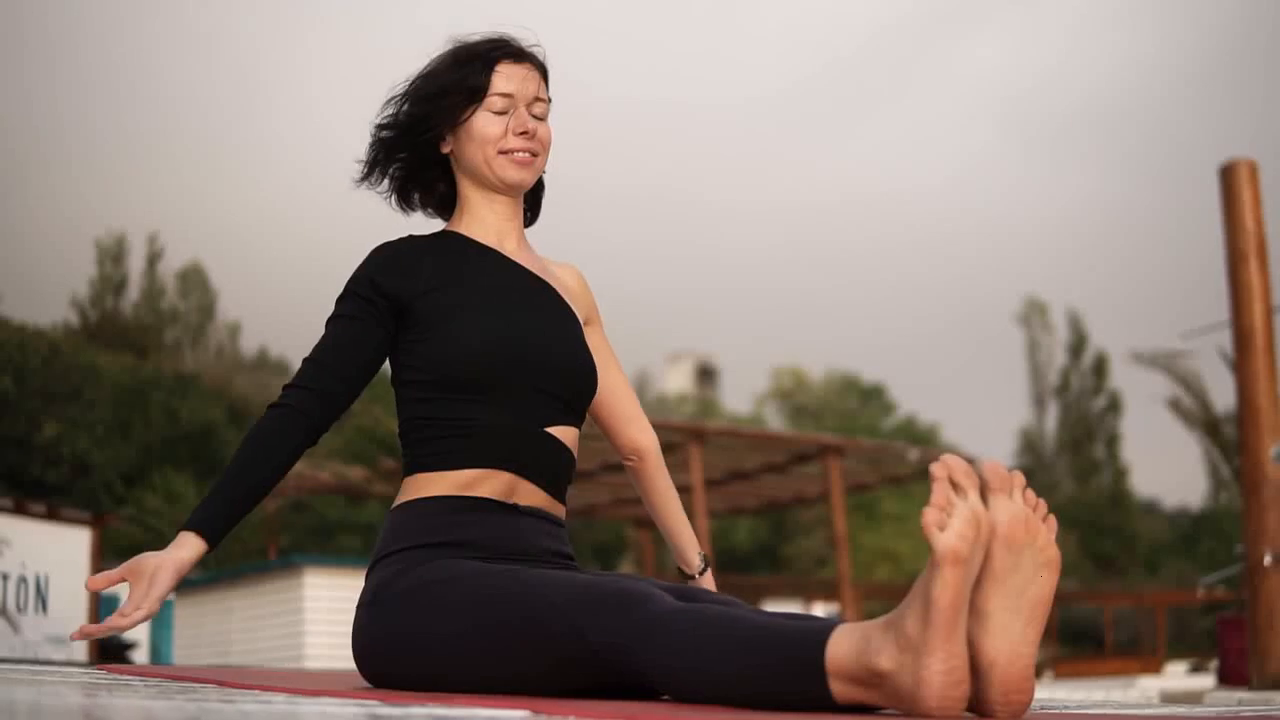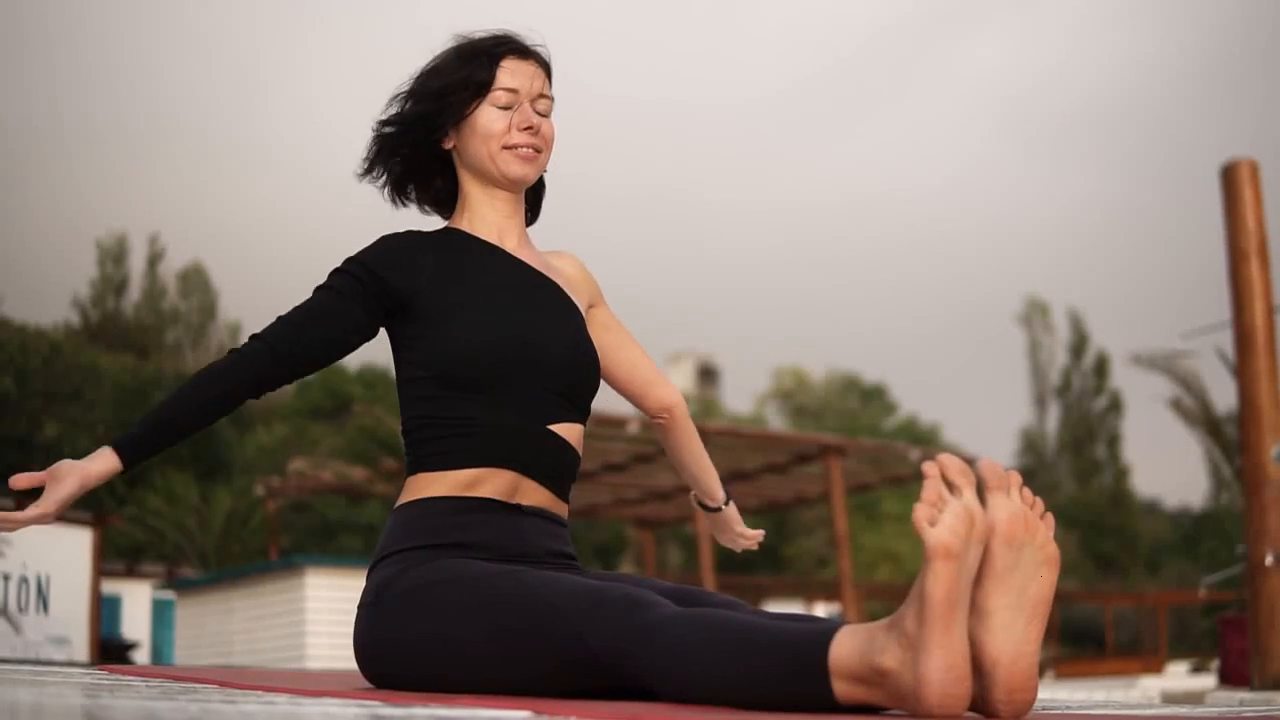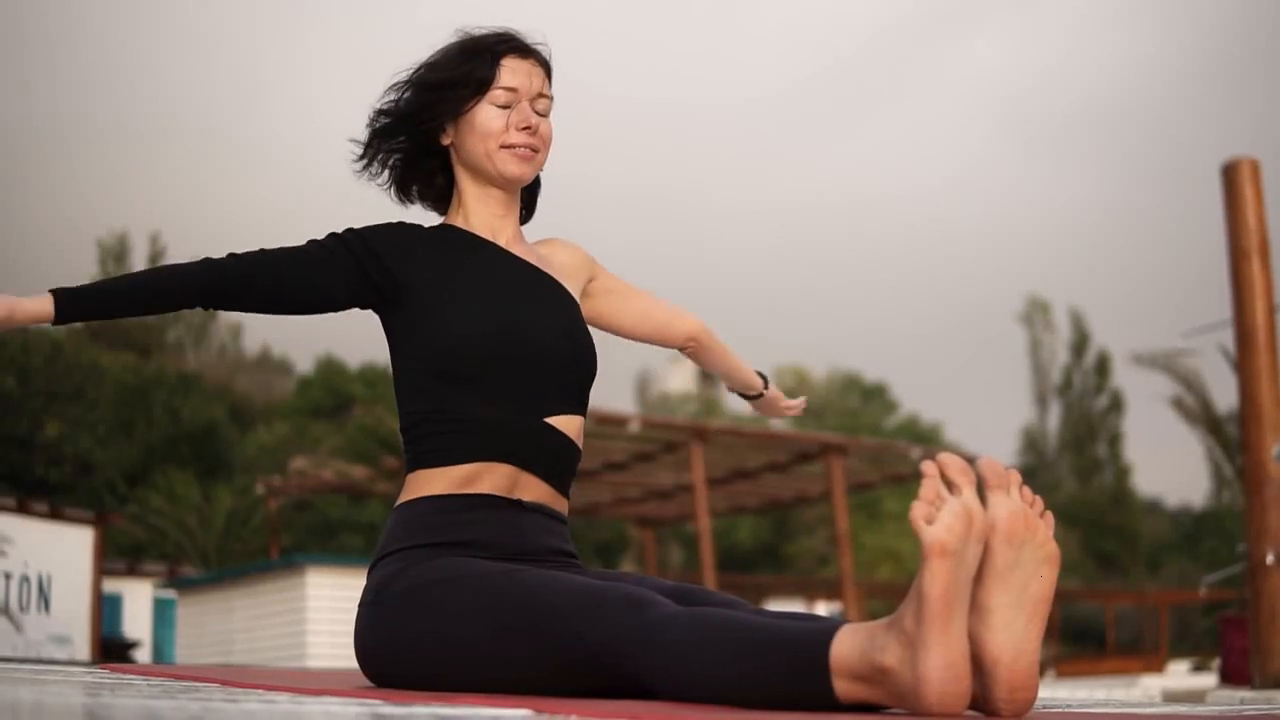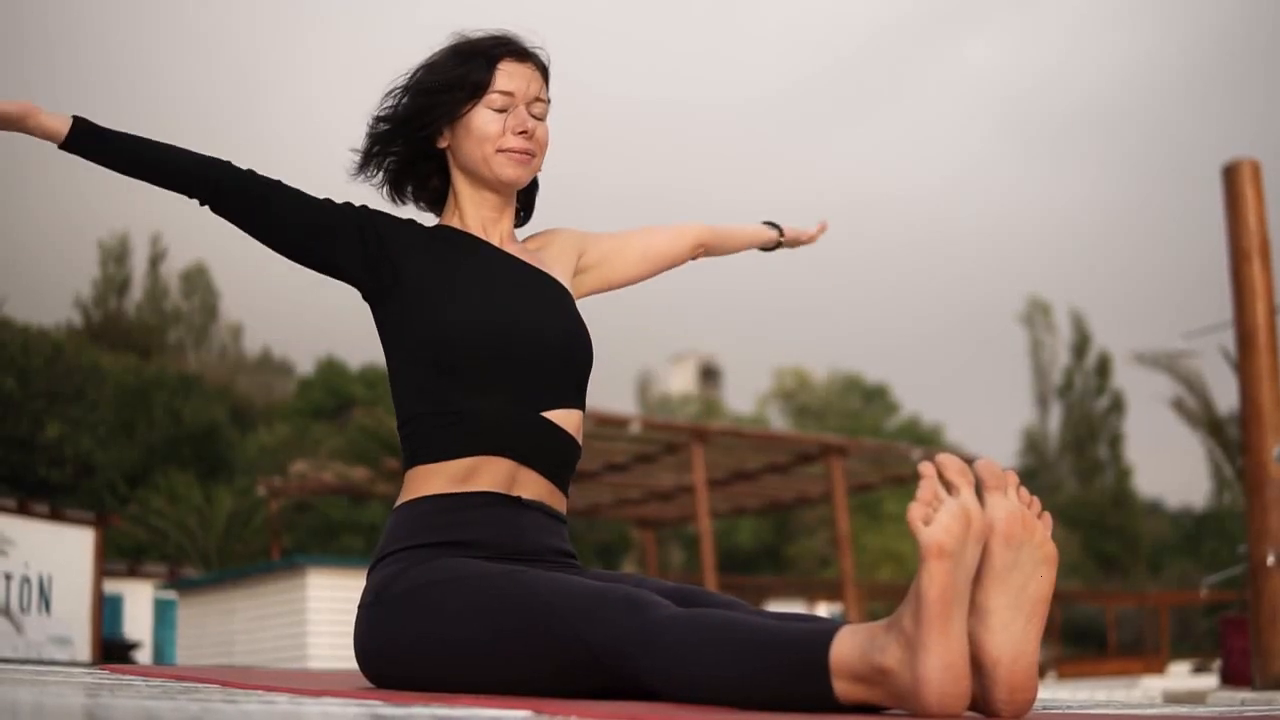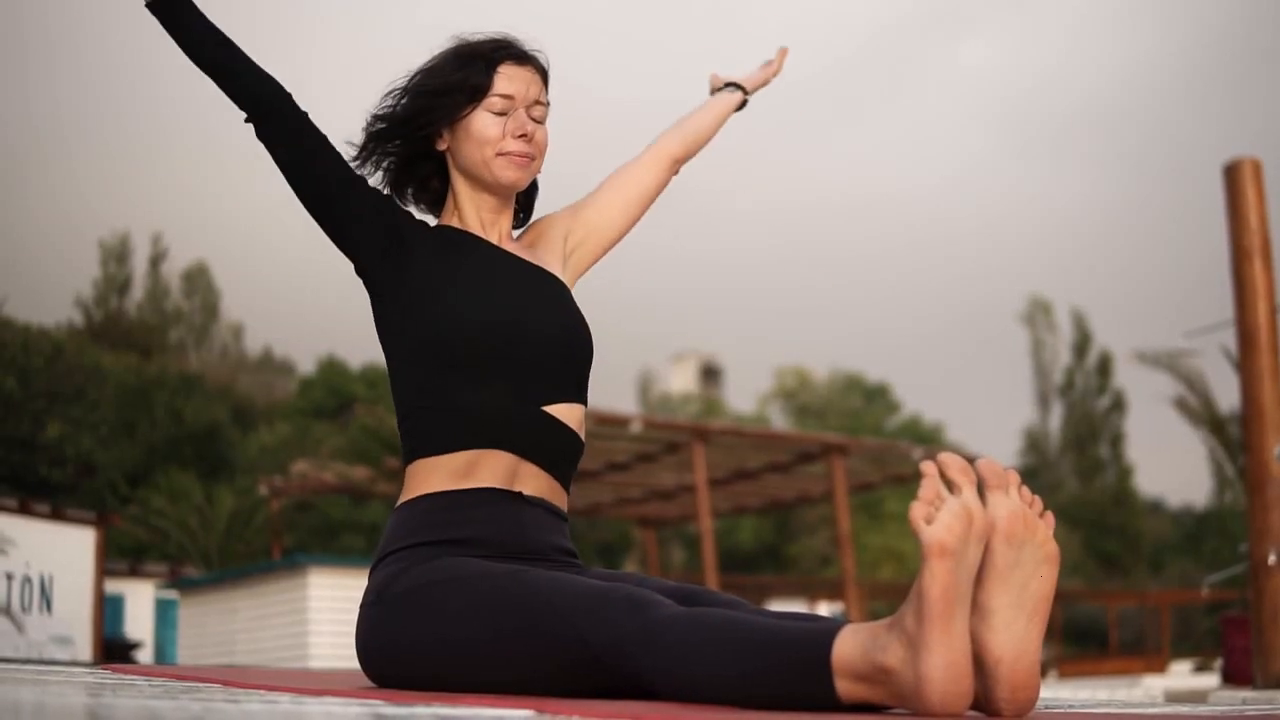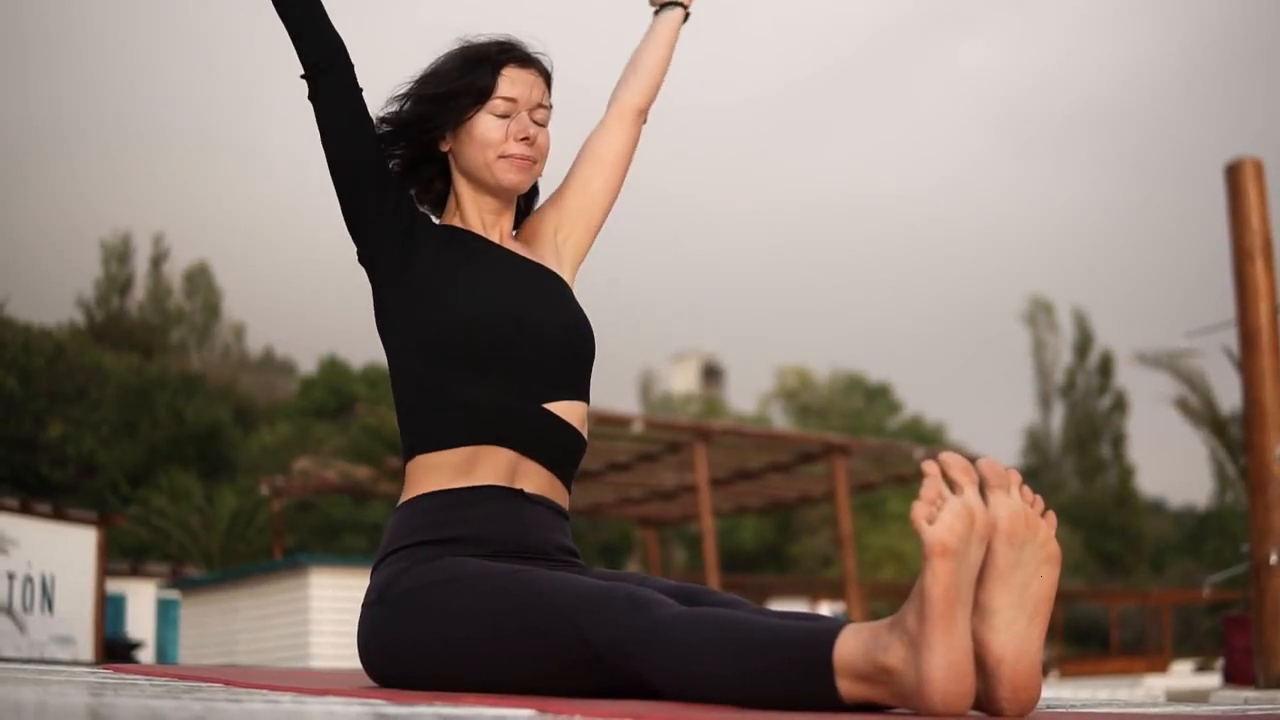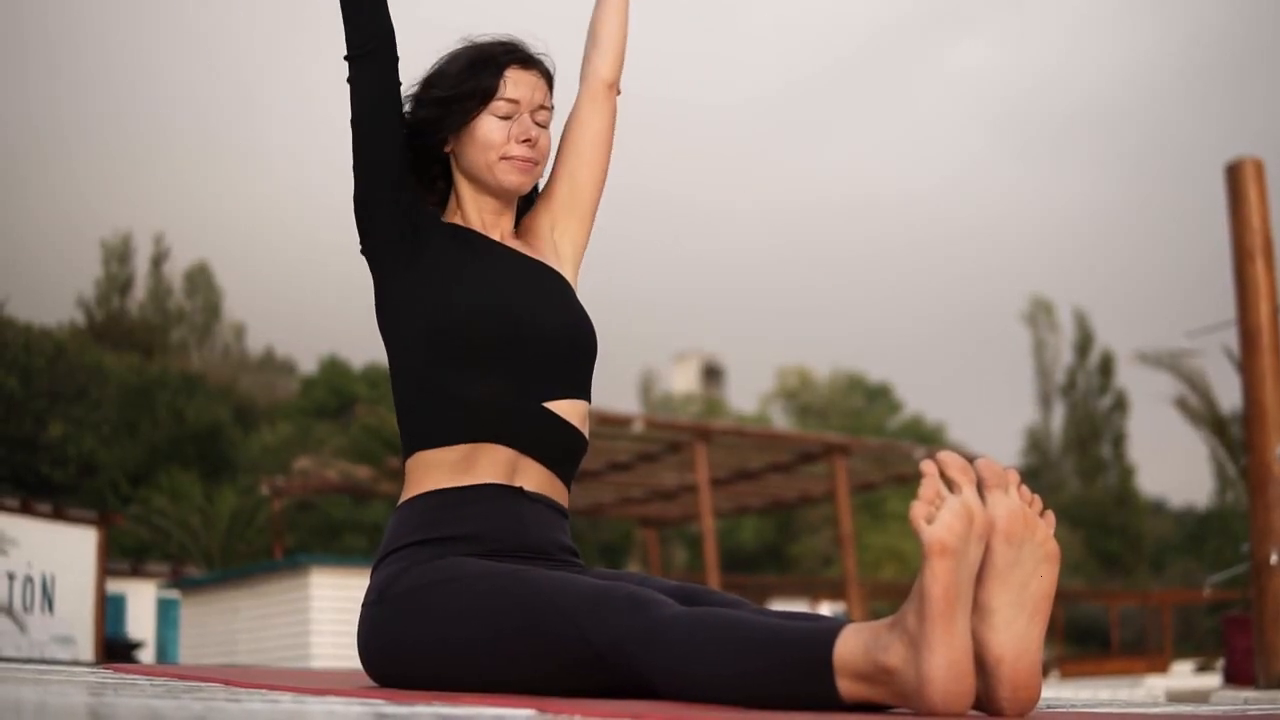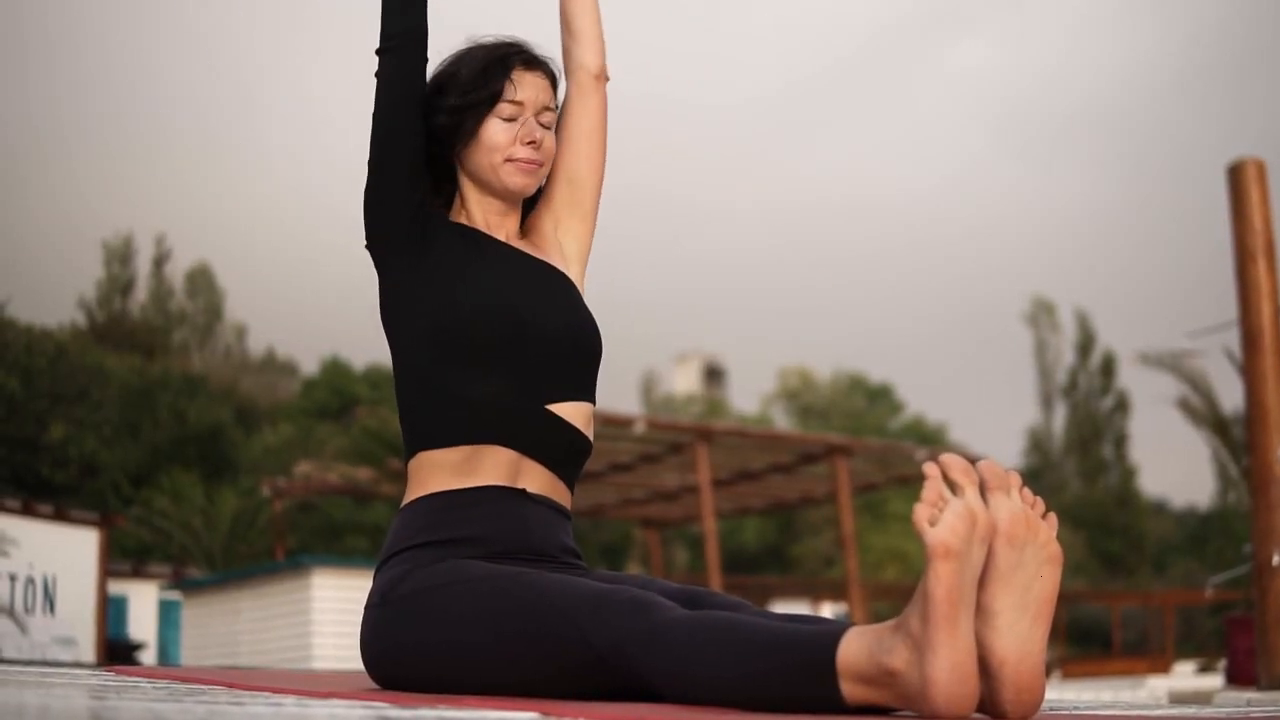
dt=0.4s
person 1, frame 1
left shoulder: (565, 286)
right shoulder: (405, 268)
left elbow: (633, 438)
right elbow: (302, 411)
left wrist: (697, 571)
right wrist: (187, 547)
left hip: (545, 567)
right hip: (431, 578)
left knee: (709, 619)
right knee: (634, 621)
person 1, frame 2
left shoulder: (567, 279)
right shoulder: (406, 265)
left elbow: (664, 403)
right elbow: (255, 366)
left wrist: (719, 508)
right wrist: (105, 460)
left hip: (545, 568)
right hip: (433, 578)
left knee: (709, 615)
right knee: (638, 624)
person 1, frame 3
left shoulder: (564, 268)
right shoulder: (400, 256)
left elbow: (688, 331)
right elbow: (224, 282)
left wrist: (754, 387)
left hip: (545, 566)
right hip: (434, 575)
left knee: (713, 615)
right knee: (640, 623)
person 1, frame 4
left shoulder: (558, 259)
right shoulder: (393, 252)
left elbow: (693, 240)
right elbow: (228, 190)
left wrist: (774, 234)
left hip: (546, 564)
right hip: (434, 578)
left knee: (709, 615)
right knee: (641, 627)
person 1, frame 5
left shoulder: (547, 254)
right shoulder: (399, 251)
left elbow: (663, 158)
right elbow: (283, 125)
left wrist: (731, 93)
left hip: (547, 562)
right hip: (435, 576)
left knee: (715, 620)
right knee: (636, 629)
person 1, frame 6
left shoulder: (546, 253)
right shoulder: (403, 249)
left elbow: (630, 109)
right elbow: (332, 83)
left hip: (544, 563)
right hip: (436, 578)
left knee: (717, 617)
right knee: (637, 628)
person 1, frame 7
left shoulder: (547, 250)
right shoulder: (407, 244)
left elbow: (601, 83)
right elbow: (371, 64)
left hip: (544, 563)
right hip: (433, 577)
left knee: (711, 615)
right knee: (638, 627)
left ankle: (973, 646)
right ankle: (892, 657)
person 1, frame 8
left shoulder: (554, 248)
right shoulder: (413, 243)
left elbow: (589, 70)
left hip: (546, 566)
right hip: (437, 580)
left knee: (718, 619)
right knee: (639, 628)
left ankle: (979, 652)
right ankle: (895, 662)
